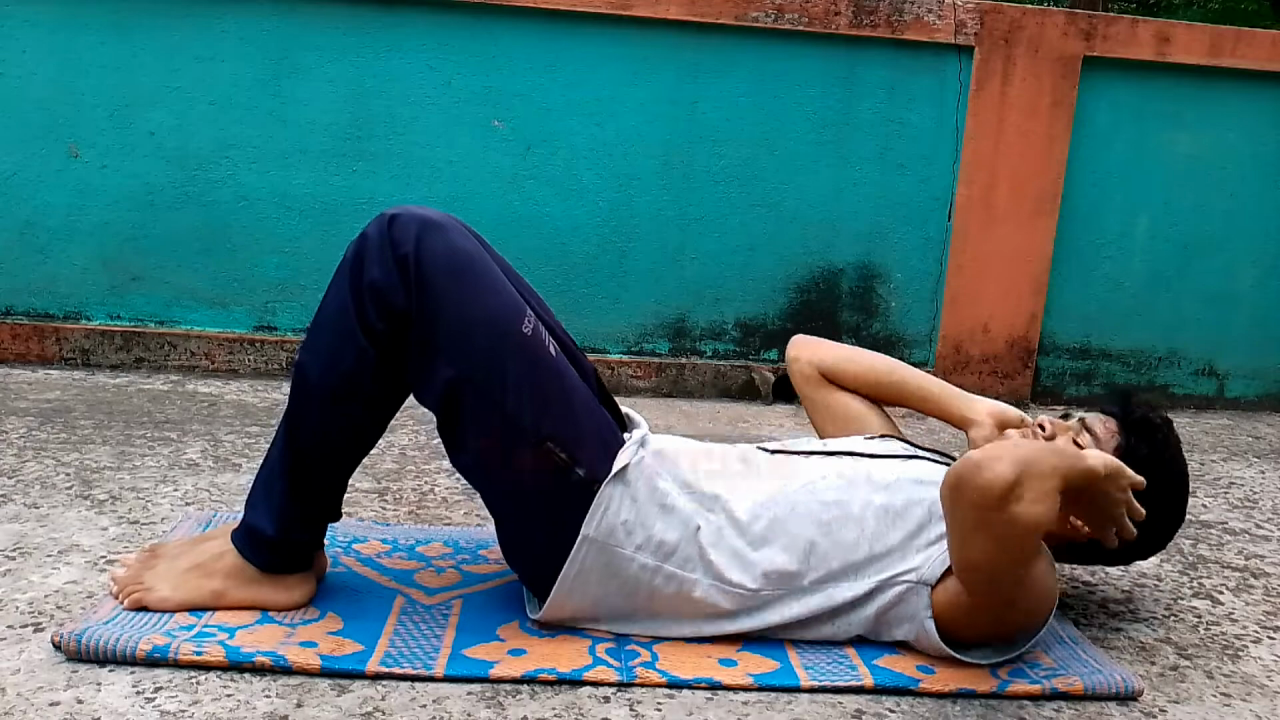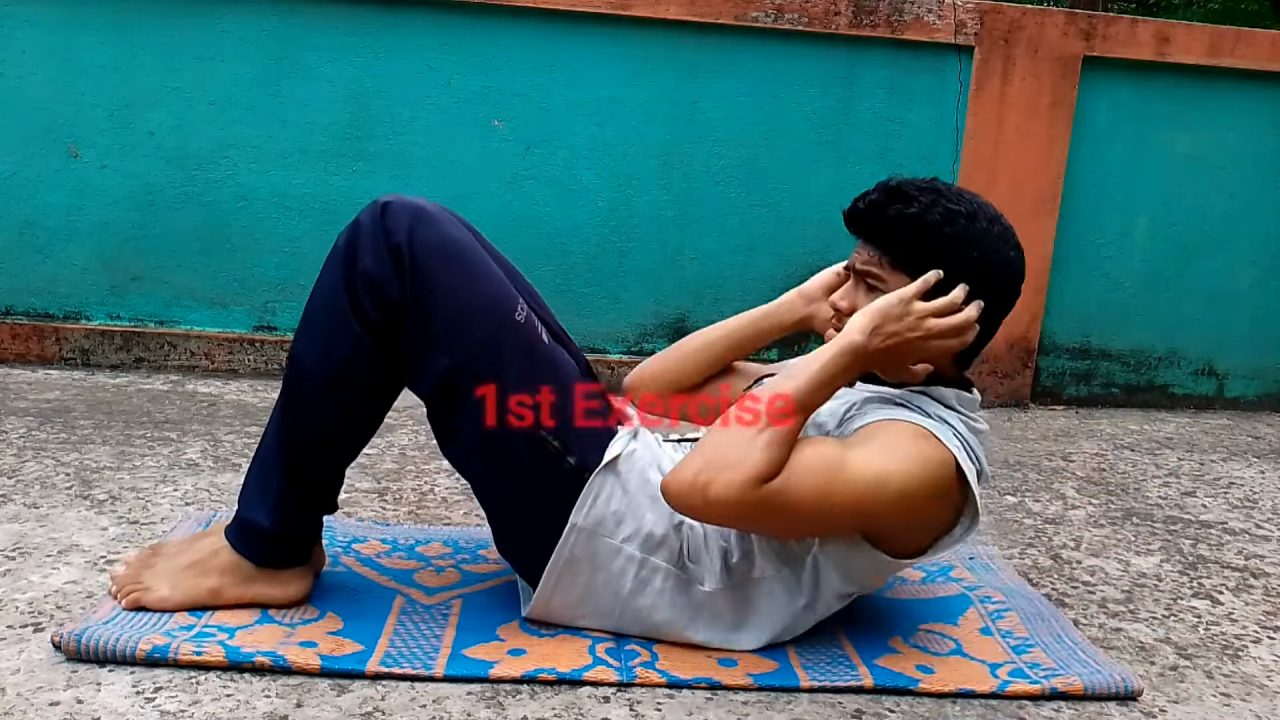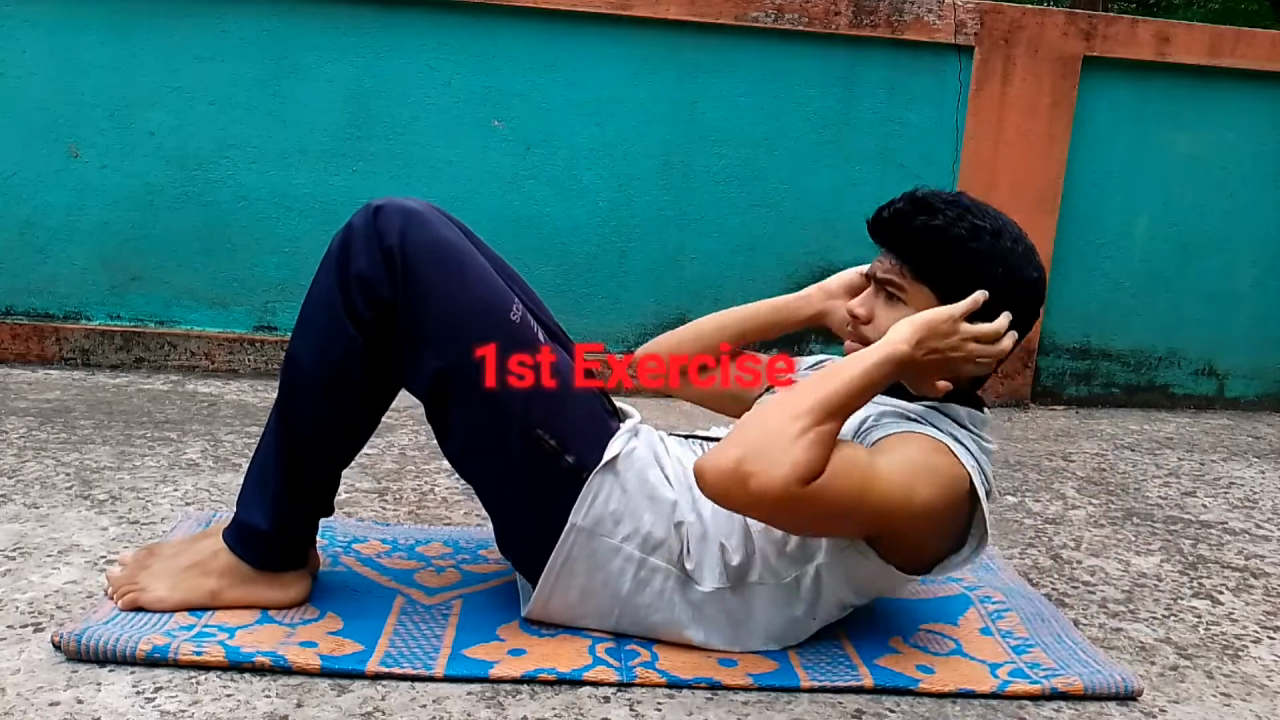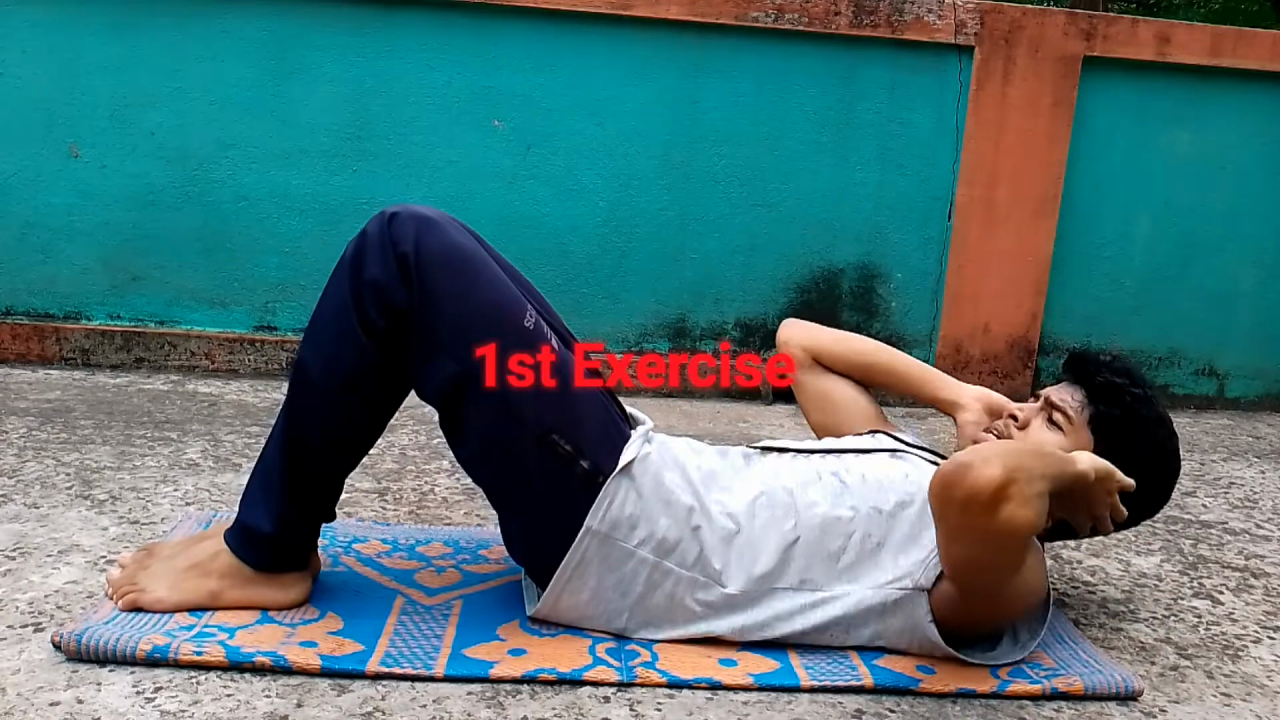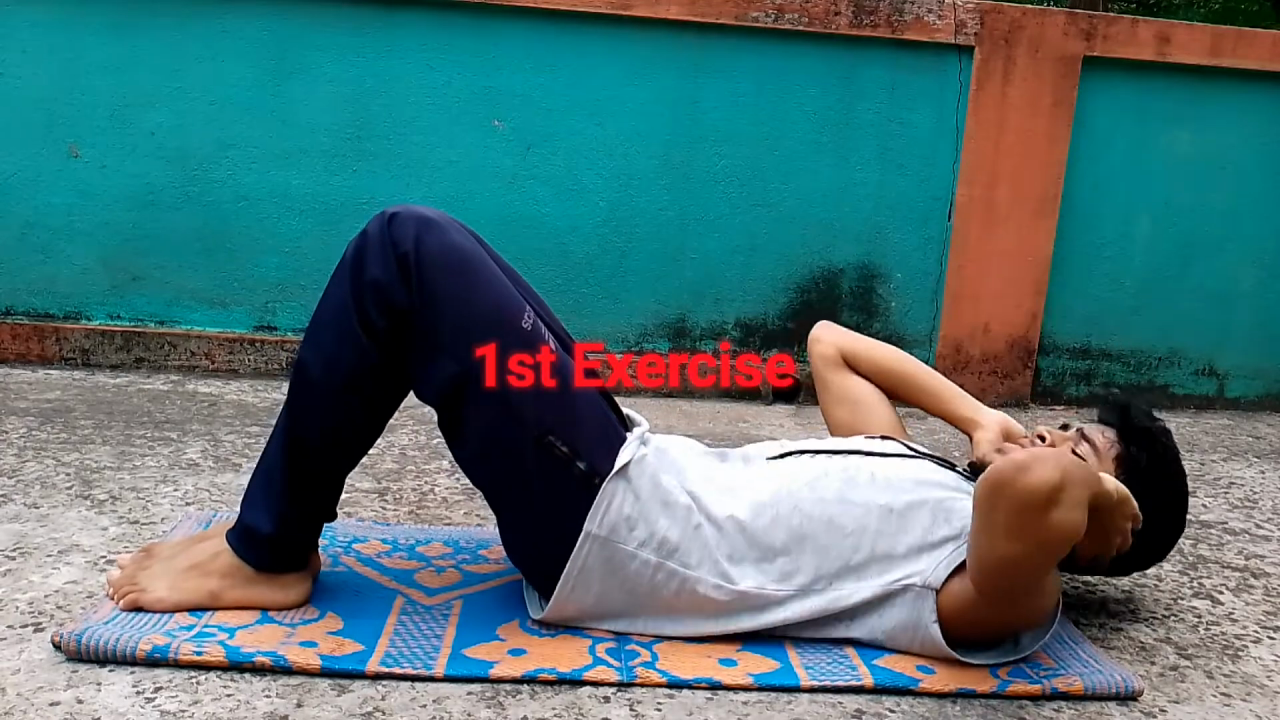
dt=0.4s
person 1, frame 1
left shoulder: (1007, 582)
right shoulder: (911, 453)
left elbow: (992, 484)
right elbow: (807, 354)
left wrist: (1047, 468)
right wrist: (968, 408)
left hip: (610, 536)
right hip: (636, 483)
left knee: (410, 251)
right knee: (415, 250)
left ankle: (271, 557)
right ankle: (282, 538)
person 1, frame 2
left shoulder: (924, 460)
right shoulder: (870, 387)
left elbow: (705, 484)
right elbow: (652, 384)
left wrist: (846, 347)
right wrist: (798, 312)
left hip: (600, 535)
right hip: (618, 489)
left knee: (399, 239)
right knee: (415, 243)
left ankle: (265, 554)
right ankle: (282, 533)
person 1, frame 3
left shoulder: (935, 479)
right shoulder: (857, 399)
left elbow: (734, 474)
right elbow: (666, 357)
left wrist: (896, 360)
right wrist: (817, 302)
left hip: (604, 539)
right hip: (620, 476)
left knee: (393, 243)
right knee: (408, 240)
left ankle: (265, 553)
right ankle: (276, 534)
person 1, frame 4
left shoulder: (996, 585)
right shoulder: (905, 459)
left elbow: (985, 482)
right elbow: (799, 340)
left wrist: (1066, 470)
right wrist: (957, 395)
left hip: (614, 529)
right hip: (637, 478)
left knee: (409, 250)
right knee: (414, 248)
left ankle: (265, 555)
right ankle: (276, 531)
person 1, frame 5
left shoulder: (1010, 588)
right shoulder: (928, 471)
left elbow: (1027, 488)
right elbow: (825, 343)
left wrist: (1076, 492)
right wrist: (969, 410)
left hip: (615, 532)
right hip: (642, 483)
left knee: (408, 252)
right knee: (413, 253)
left ankle: (266, 555)
right ankle: (276, 532)
